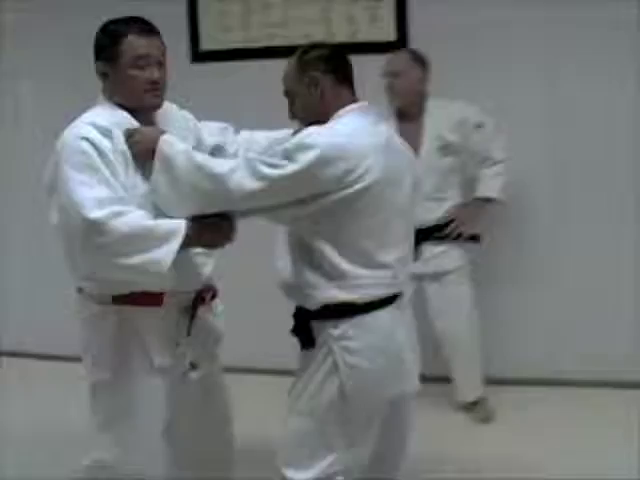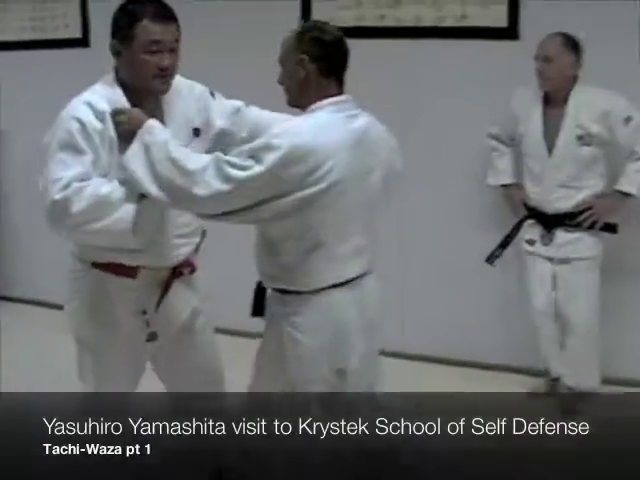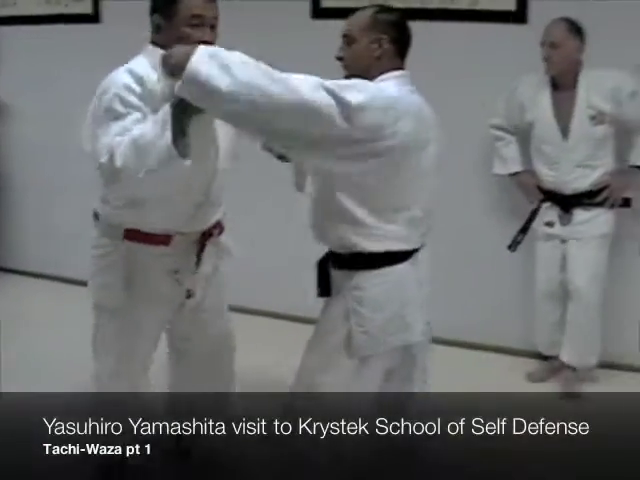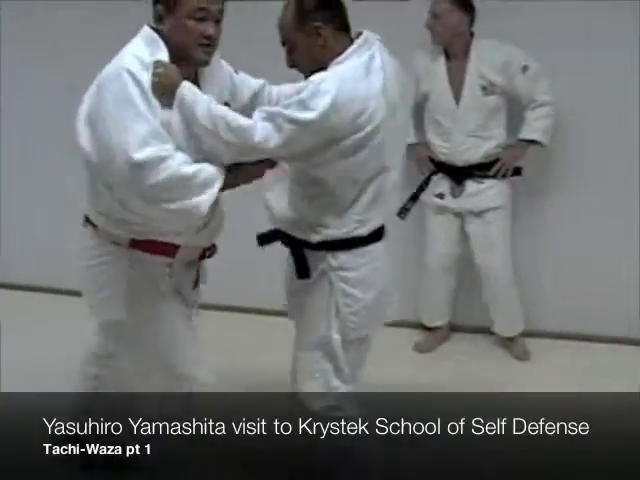
dt=0.5s
person 1, frame 1
left shoulder: (176, 123)
right shoulder: (86, 141)
left elbow: (236, 148)
right elbow: (100, 229)
right wrist: (192, 234)
left hip: (186, 315)
right hip: (127, 324)
left knee: (205, 434)
person 1, frame 2
left shoulder: (193, 98)
right shoulder: (85, 117)
left elbow: (248, 124)
right elbow: (64, 205)
left hip: (177, 282)
right hip: (115, 289)
left knee: (202, 386)
person 1, frame 3
right shoulder: (128, 83)
right elbow: (120, 165)
right wrist: (179, 111)
left hip: (198, 246)
right hip: (136, 252)
left knee: (210, 354)
right knee: (125, 368)
person 1, frame 4
left shoulder: (212, 73)
right shoulder: (128, 77)
left elbow: (267, 104)
right elbow: (146, 172)
right wrist: (231, 176)
left hip: (173, 259)
right hip: (133, 261)
left knee: (122, 359)
right knee: (182, 379)
person 2, frame 1
left shoulder: (329, 147)
right shoulder: (389, 144)
left elbow: (239, 182)
left wrist: (163, 149)
left hip: (349, 343)
right hip: (385, 327)
person 2, frame 2
left shoulder: (296, 144)
right shoulder: (379, 138)
left elbow: (207, 184)
left wrist: (147, 133)
left hip: (309, 313)
right hip: (358, 299)
person 2, frame 3
left shoulder: (371, 103)
right shoulder: (410, 107)
left elbow: (282, 95)
left wrist: (197, 60)
left hip: (367, 290)
right hip: (402, 278)
person 2, frame 4
left shoulder: (335, 93)
right shoulder: (379, 65)
left elbow: (257, 140)
left wrist: (181, 93)
left hip: (337, 269)
right hip: (353, 255)
left knee: (325, 392)
right knee: (332, 384)
person 3, frame 1
left shoulder: (458, 118)
left elbow: (494, 160)
left wrist: (478, 206)
left hip: (445, 243)
left knee: (456, 326)
left ankle: (472, 395)
person 3, frame 2
left shoulder: (604, 107)
right shoulder: (522, 103)
right elbow: (500, 141)
right wrist: (508, 185)
left hip: (580, 230)
right hip: (536, 227)
left knee: (578, 313)
right knee: (542, 308)
left ankle: (577, 383)
right ankle: (556, 374)
person 3, frame 3
right shoulder: (527, 90)
right elbow: (502, 131)
right wrist: (518, 172)
left hip: (592, 208)
right hip: (549, 207)
left knee: (584, 289)
right knee: (547, 287)
left ankle: (574, 365)
right ankle: (552, 355)
person 3, frame 4
left shoulder: (503, 59)
right shoulder: (423, 63)
left elbow: (541, 102)
left wrist: (521, 147)
right wrist: (414, 143)
left hip: (487, 181)
right hip: (441, 180)
left knee: (494, 262)
right knee: (438, 259)
left ankle: (509, 331)
right ankle: (437, 325)
